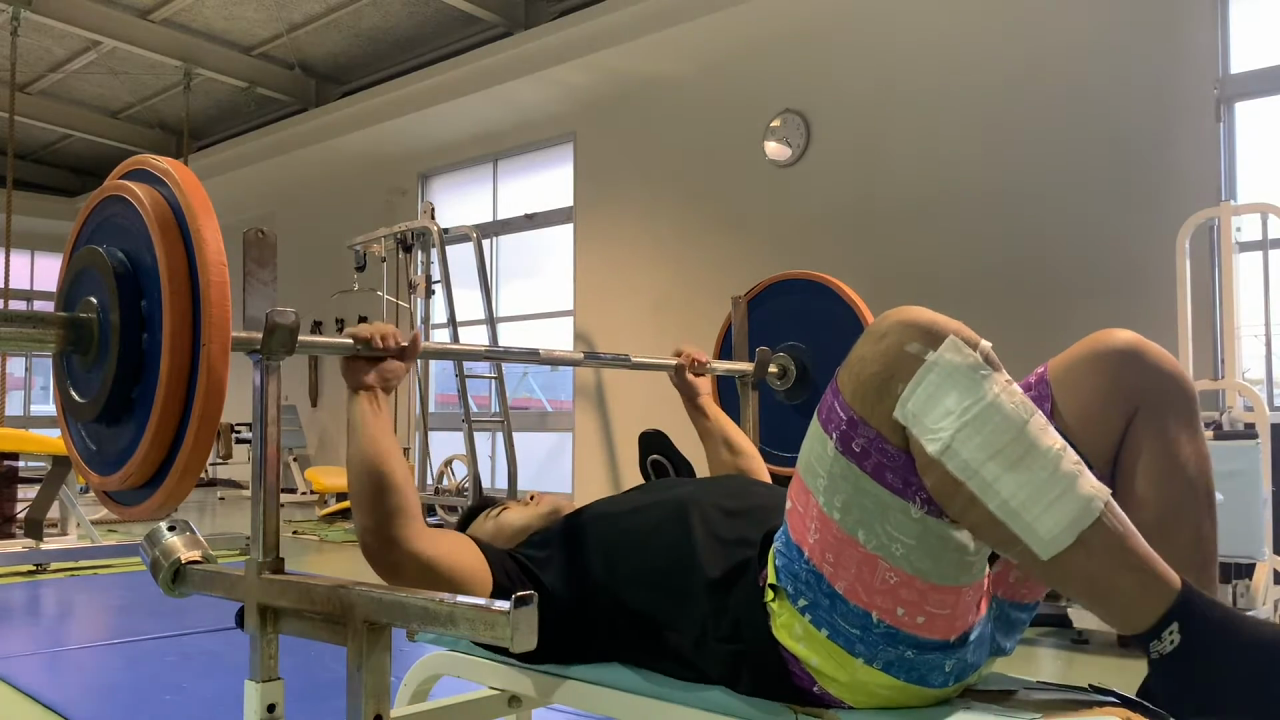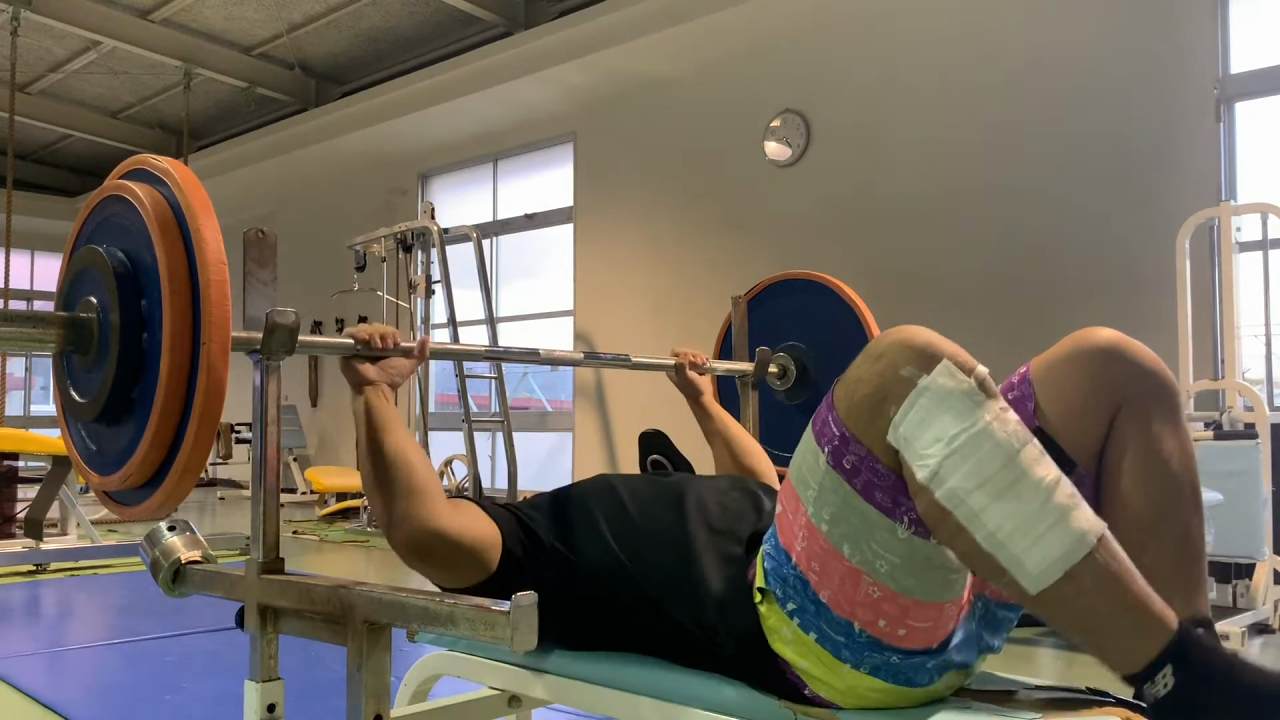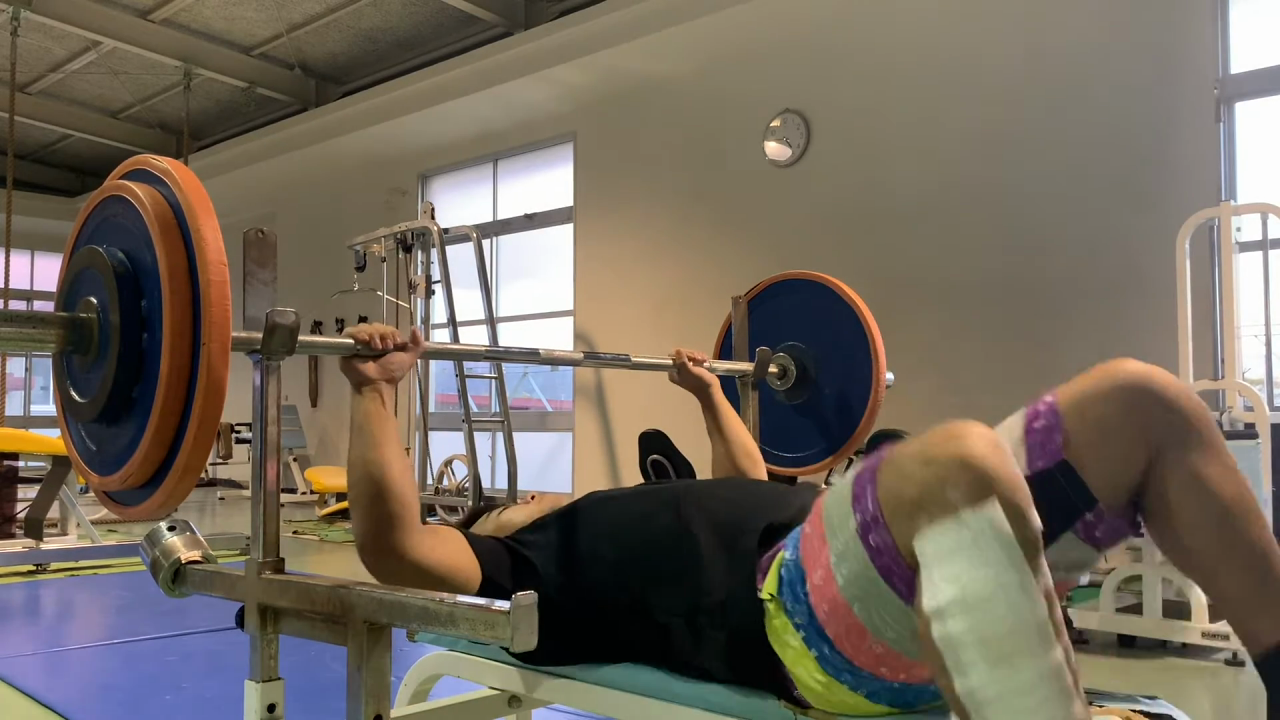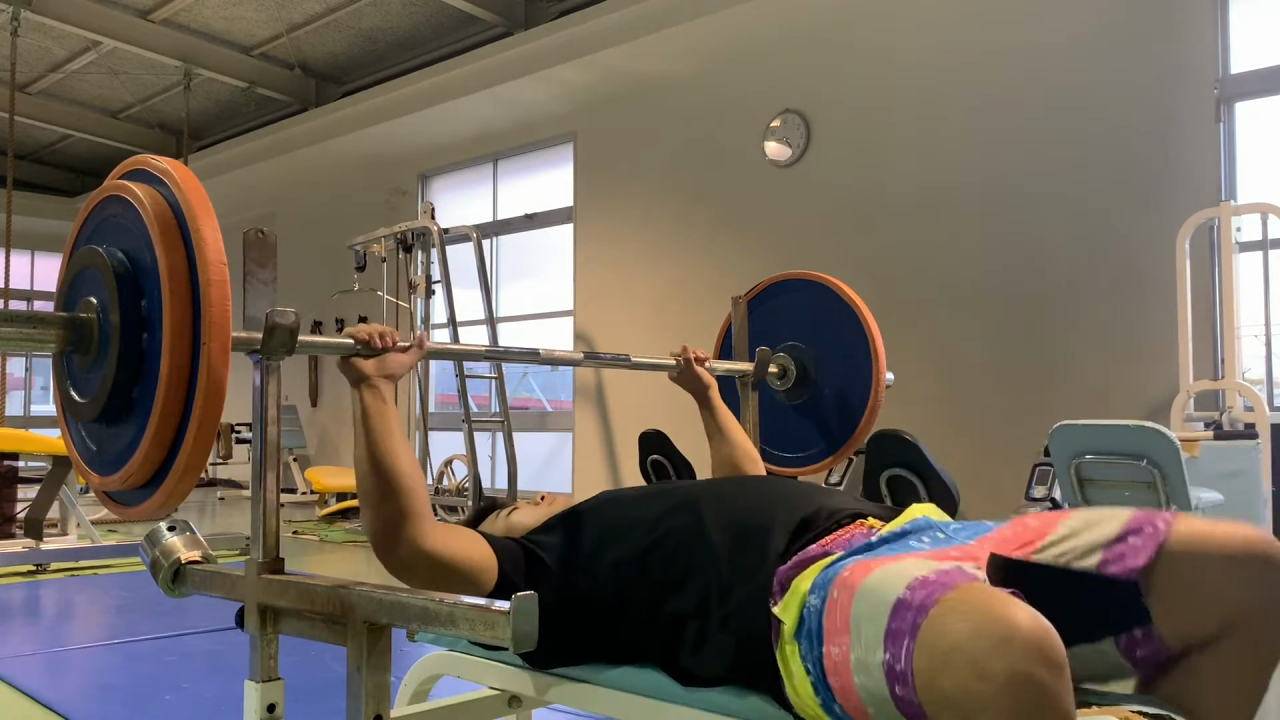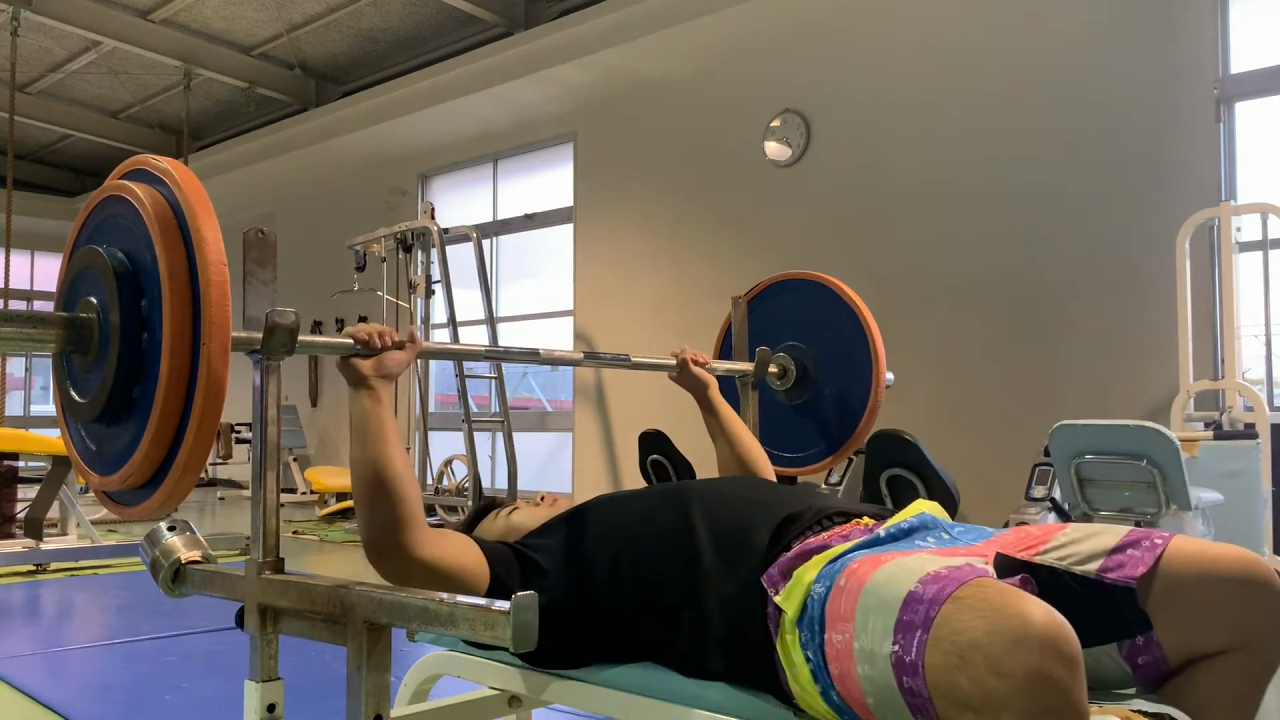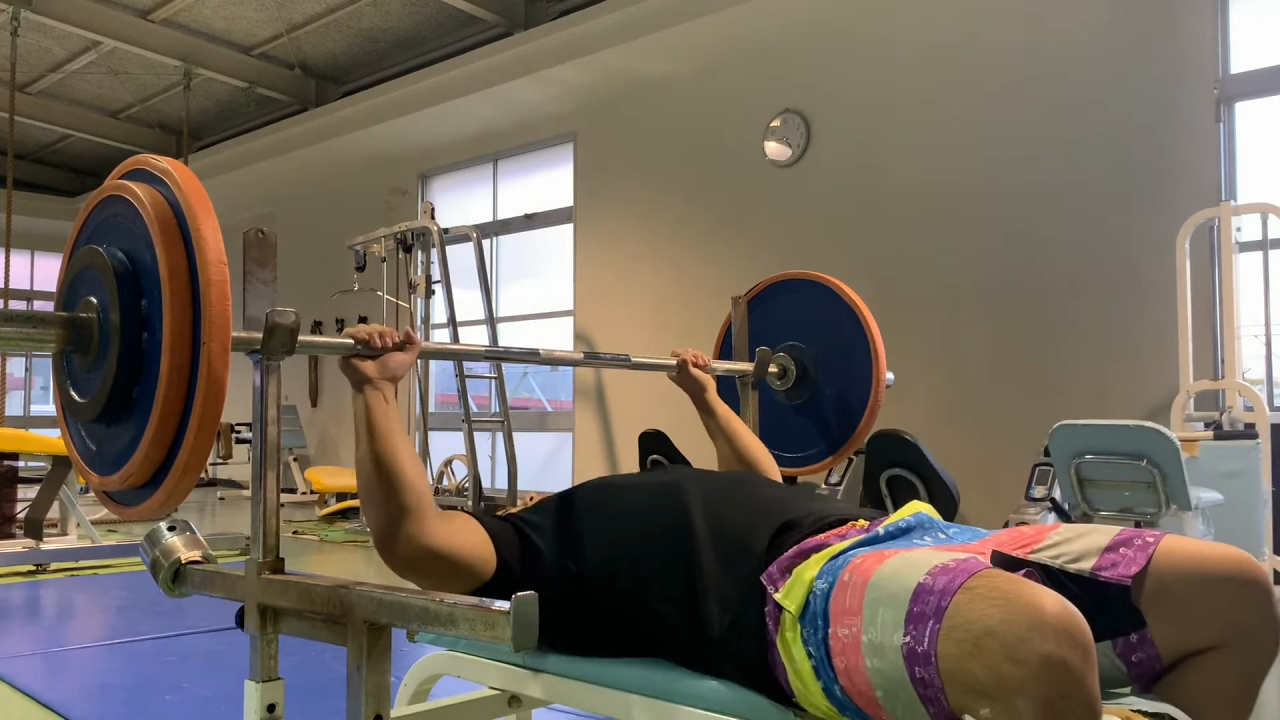
dt=0.3s
person 1, frame 1
left shoulder: (635, 534)
right shoulder: (528, 579)
left elbow: (755, 491)
right elbow: (398, 545)
left wrist: (701, 406)
right wrist: (370, 396)
left hip: (951, 599)
right hip: (835, 619)
left knee: (1130, 370)
right knee: (913, 343)
right ankle: (1191, 639)
person 1, frame 2
left shoulder: (636, 525)
right shoulder: (530, 556)
left elbow: (761, 492)
right elbow: (420, 525)
left wrist: (704, 402)
right wrist: (375, 392)
left hip: (938, 593)
right hip: (823, 615)
left knee: (1112, 369)
right knee: (909, 364)
person 1, frame 3
left shoulder: (621, 532)
right shoulder: (526, 573)
right elbow: (394, 547)
left wrist: (712, 400)
right wrist: (373, 393)
left hip: (907, 559)
right hip: (803, 601)
left knee: (1136, 395)
right knee: (960, 456)
person 1, frame 4
left shoulder: (632, 532)
right shoulder: (536, 573)
right elbow: (408, 543)
left wrist: (709, 397)
right wrist: (374, 390)
right hip: (813, 599)
person 1, frame 5
left shoulder: (628, 532)
right shoulder: (530, 576)
right elbow: (401, 547)
left wrist: (711, 400)
right wrist: (371, 391)
right hip: (812, 595)
person 1, frame 6
left shoulder: (620, 525)
right shoulder: (527, 557)
right elbow: (411, 539)
left wrist: (709, 398)
right wrist: (376, 389)
left hip: (889, 540)
right hip: (805, 593)
right knee: (1041, 641)
